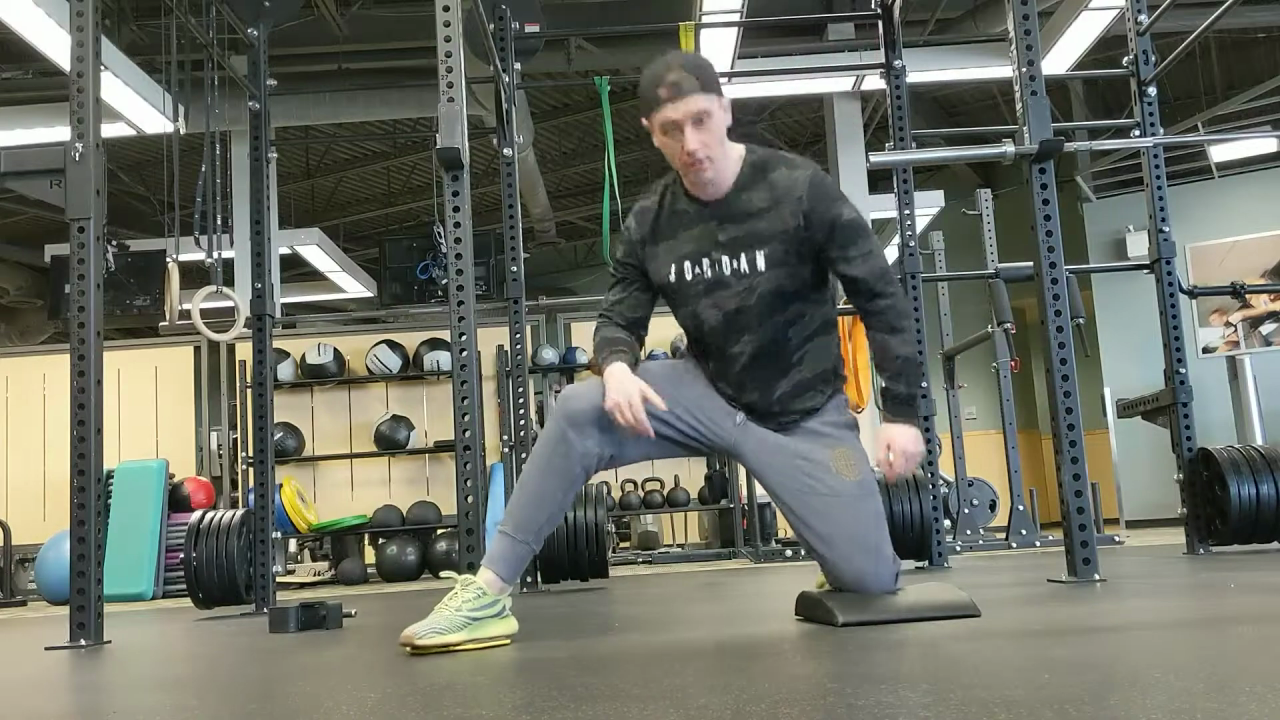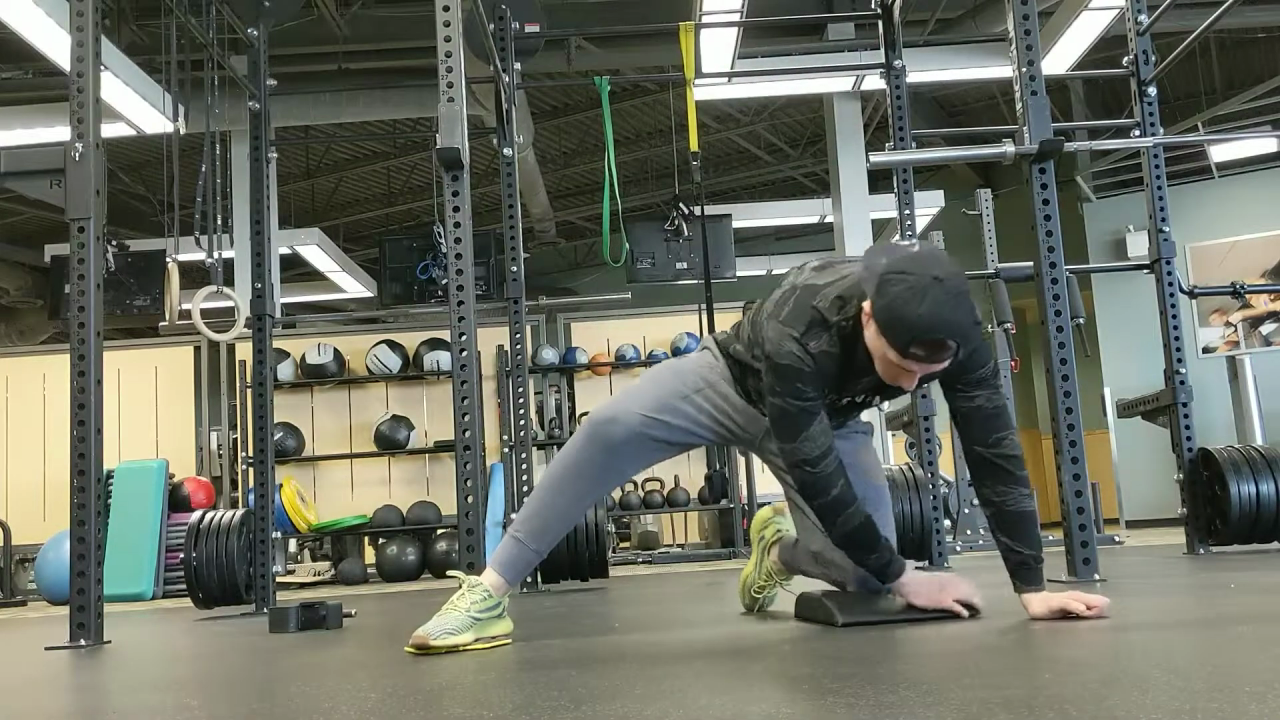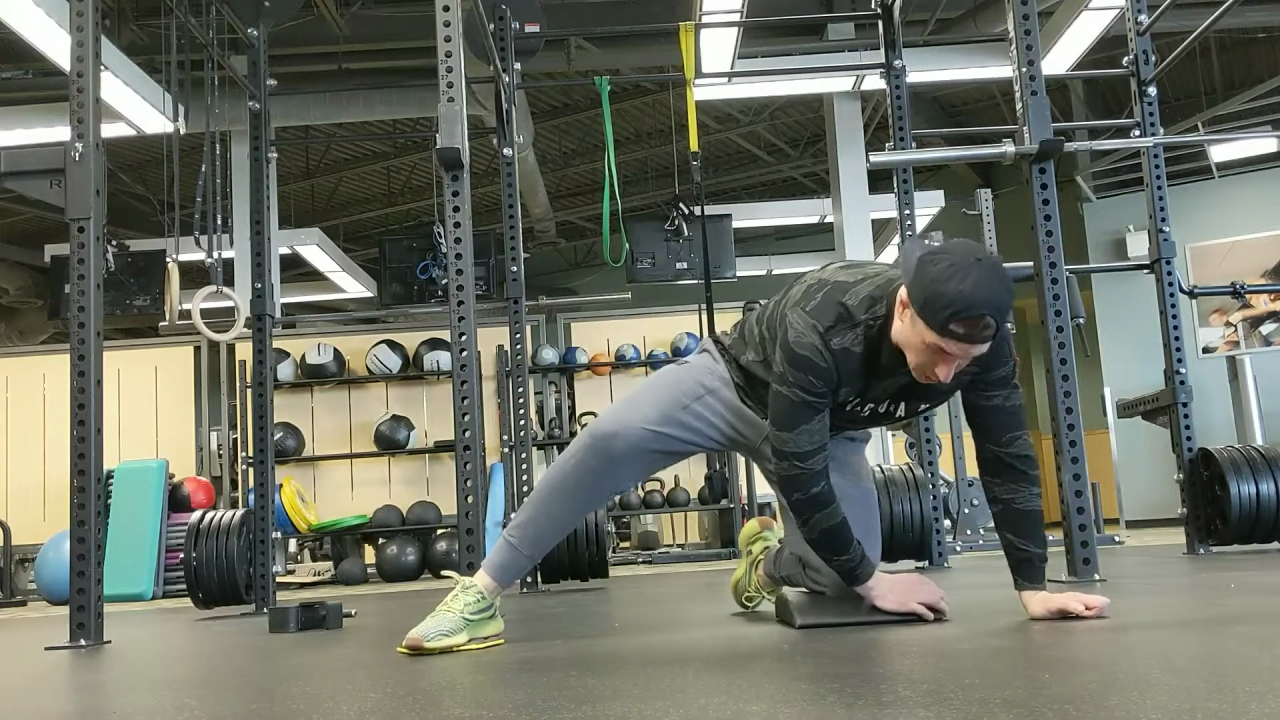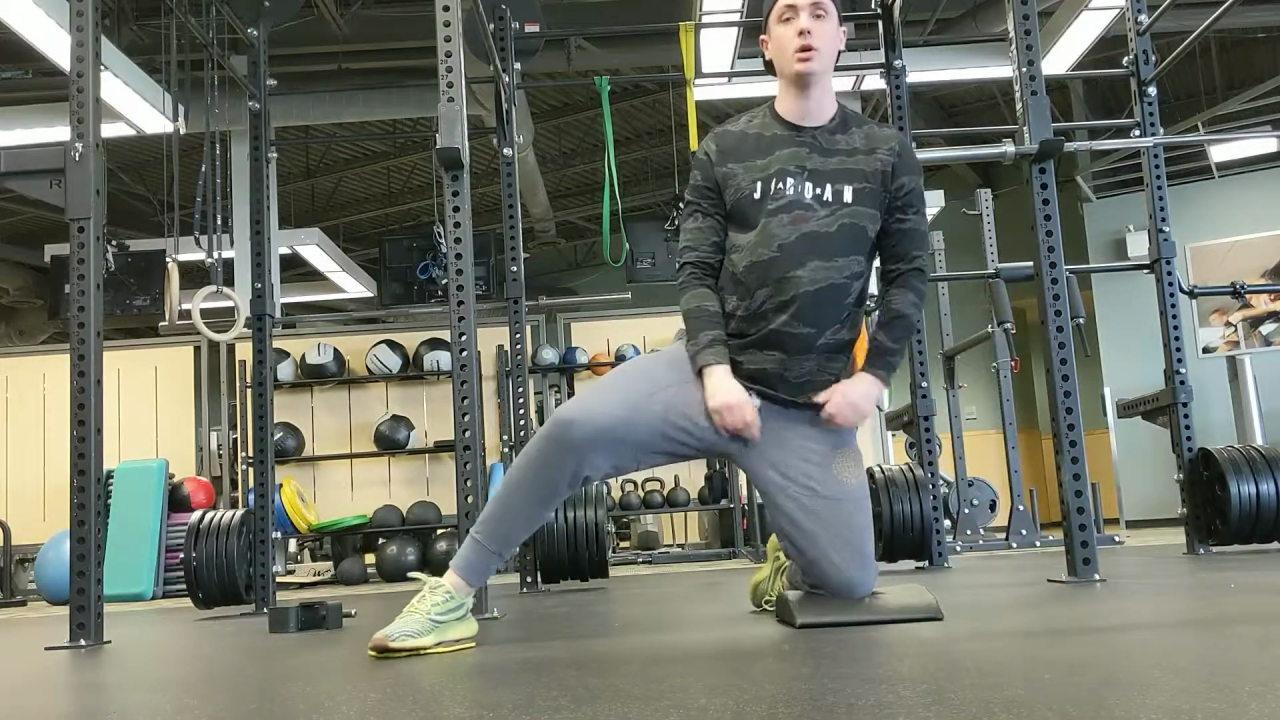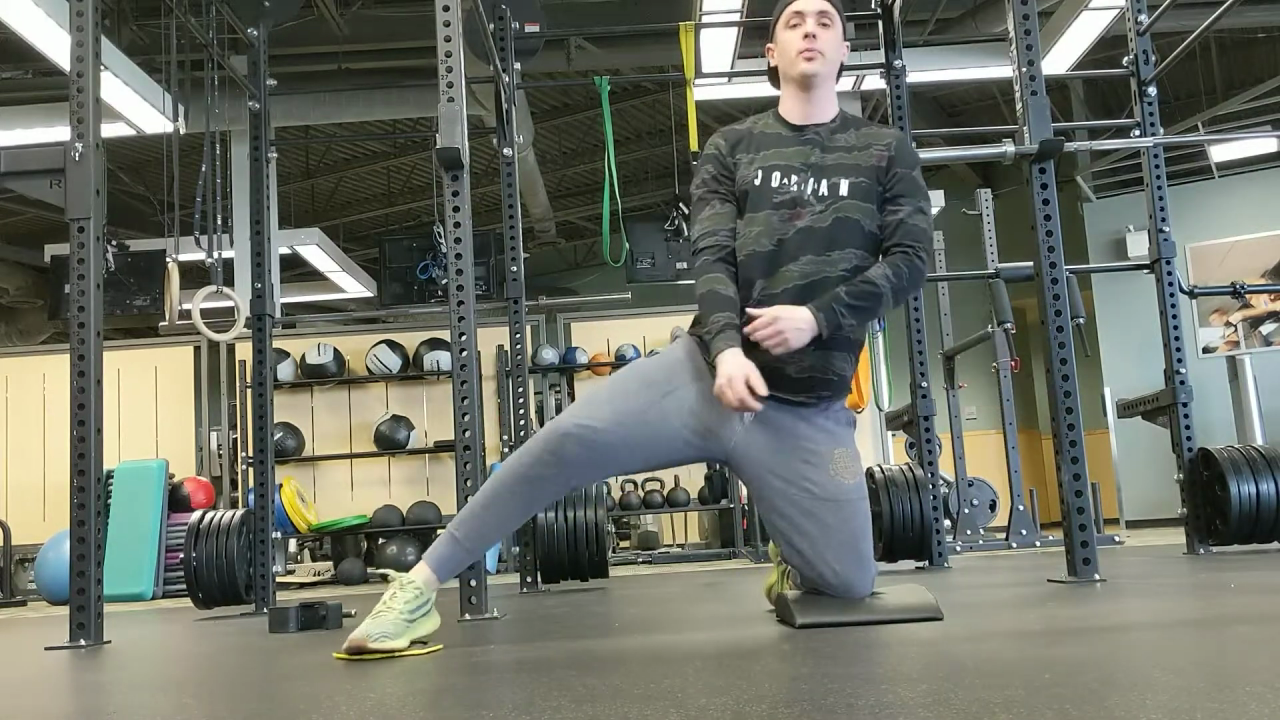
dt=1s
person 1, frame 1
left shoulder: (799, 188)
right shoulder: (648, 224)
left elbow: (880, 296)
right elbow: (617, 324)
left wrist: (900, 412)
right wrist: (616, 371)
left hip: (804, 416)
right hip: (706, 392)
left knee: (870, 578)
right knee: (580, 408)
right ankle: (487, 594)
person 1, frame 2
left shoulder: (952, 331)
right shoulder: (798, 322)
left elbow: (995, 454)
right elbow: (813, 472)
left wrist: (1031, 586)
right wrist: (902, 577)
left hip: (829, 416)
right hip: (737, 377)
left knee: (863, 570)
right knee: (614, 425)
left ankle: (780, 545)
right ankle: (489, 594)
person 1, frame 3
left shoulder: (979, 345)
right shoulder: (821, 322)
left elbow: (1009, 462)
right elbow: (797, 469)
left wrist: (1034, 586)
right wrist: (869, 577)
left hip: (826, 427)
right hip: (736, 382)
left knee: (845, 579)
right knee: (612, 438)
left ankle: (769, 556)
right ankle: (481, 595)
person 1, frame 4
left shoulder: (887, 154)
right shoulder: (726, 148)
left elbow: (906, 279)
right elbow: (697, 272)
left wrist: (872, 377)
right wrist: (713, 369)
left hip: (809, 405)
right hip: (715, 372)
left knee: (849, 582)
right knee: (575, 429)
left ankle: (792, 559)
right ankle: (453, 591)
person 1, frame 5
left shoulder: (887, 152)
right shoulder: (731, 147)
left elbow: (908, 261)
right elbow: (711, 258)
left wrist: (817, 318)
right wrist: (725, 350)
left hip: (808, 403)
right hip: (704, 364)
left knee: (849, 584)
right knee: (568, 440)
left ankle: (792, 555)
right ankle: (421, 586)
